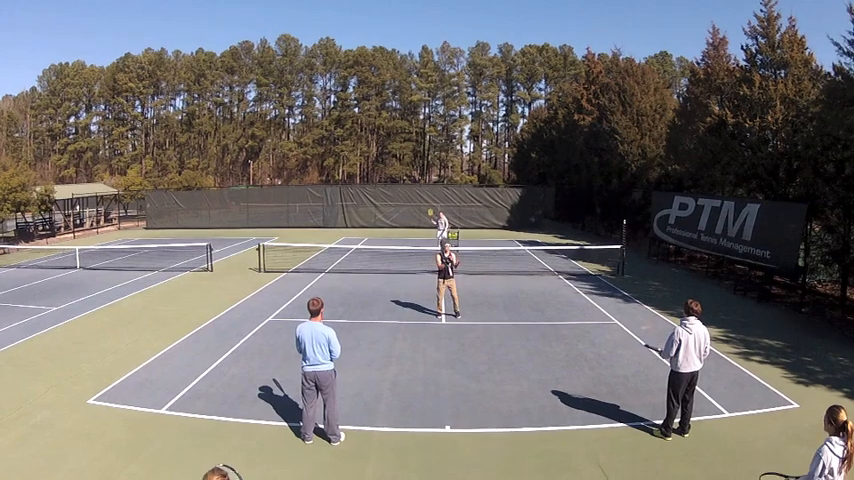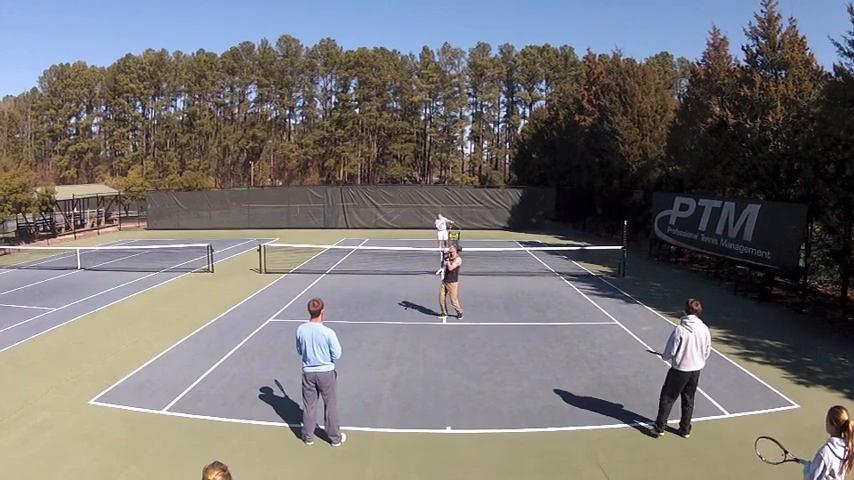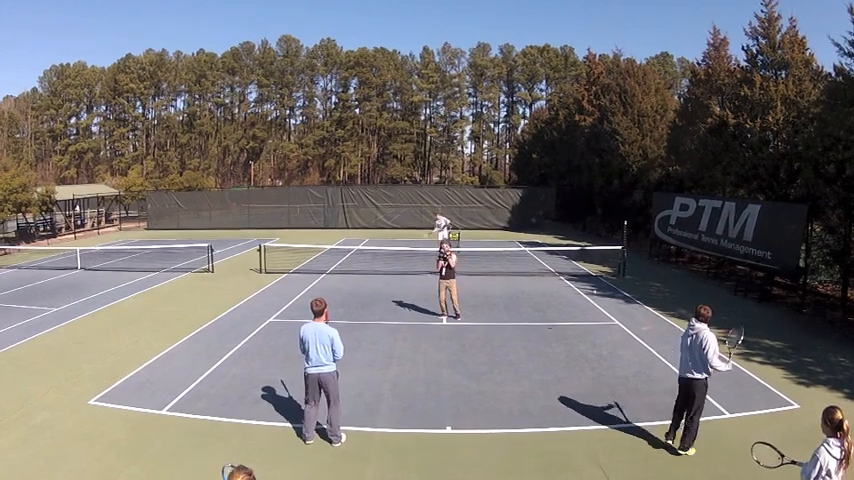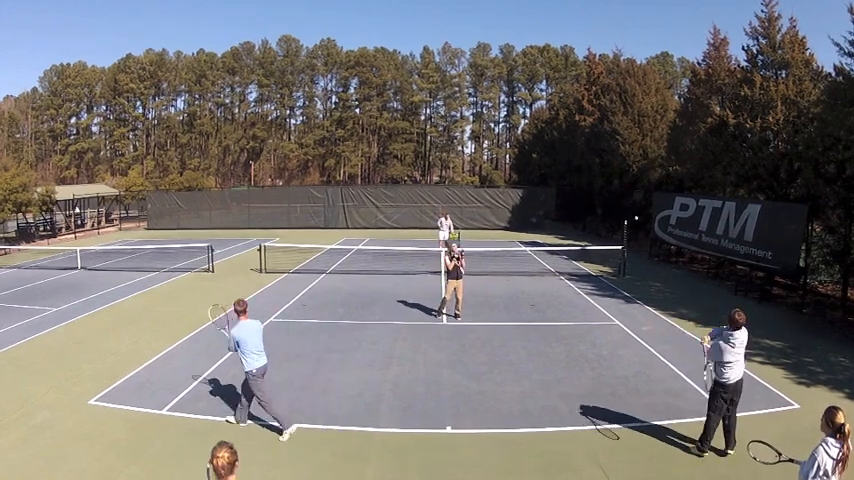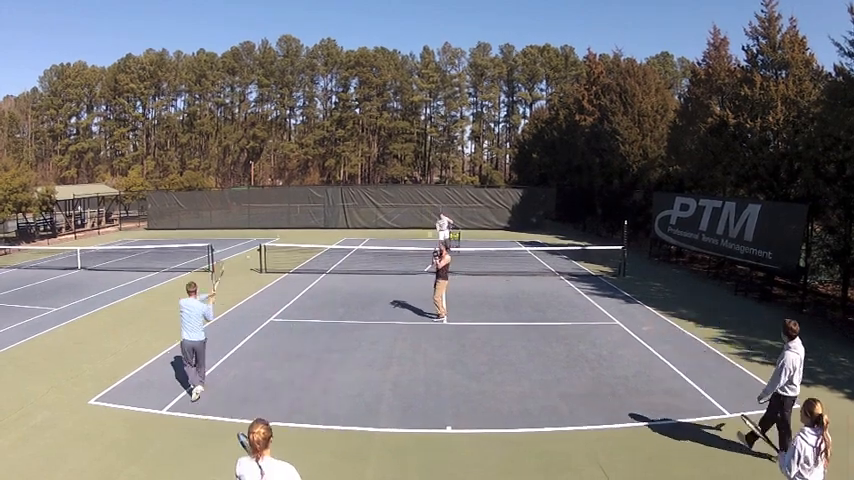
dt=1s
person 1, frame 1
left shoulder: (679, 330)
right shoulder: (703, 330)
left elbow: (669, 353)
right elbow: (706, 352)
left wrist: (661, 353)
left hip: (680, 371)
right hip: (695, 371)
left knee: (674, 402)
right knee: (688, 400)
left ankle: (666, 431)
right ankle: (684, 429)
person 1, frame 2
left shoulder: (680, 329)
right shoulder: (704, 329)
left elbow: (670, 351)
right elbow: (707, 352)
left wrist: (664, 356)
left hip: (679, 370)
right hip: (696, 370)
left knee: (667, 397)
right knee: (688, 401)
left ankle: (660, 427)
right ankle: (685, 429)
person 1, frame 3
left shoulder: (686, 333)
right shoulder: (708, 336)
right elbow: (712, 362)
right wrist: (728, 365)
left hip: (683, 377)
right hip: (698, 380)
left knee: (679, 407)
right knee: (694, 413)
left ankle: (670, 436)
right ankle: (685, 446)
person 1, frame 4
left shoulder: (720, 344)
right shoulder: (743, 333)
left elbow: (711, 357)
right elbow: (723, 329)
left wrist: (710, 344)
right wrist: (709, 335)
left hip: (722, 384)
right hip: (737, 382)
left knee: (713, 415)
right knee: (730, 415)
left ankle: (703, 447)
right ankle: (730, 446)
person 1, frame 5
left shoulder: (788, 356)
right shoulder: (798, 347)
left elbow: (778, 381)
left wrist: (764, 394)
left hip: (784, 394)
right hip: (790, 391)
left knee: (783, 424)
right knee: (768, 418)
left ankle: (786, 453)
right ankle: (750, 439)
person 2, frame 1
left shoulder: (300, 329)
right shoulder: (328, 331)
left elbow: (299, 350)
right elbow: (336, 354)
left hip: (307, 371)
right hip: (326, 371)
left knee: (308, 405)
right knee: (330, 405)
left ankle: (307, 435)
right ankle: (334, 436)
person 2, frame 2
left shoulder: (300, 330)
right shoulder: (328, 332)
left elbow: (299, 351)
right elbow: (337, 355)
left hip: (308, 372)
right hip: (326, 372)
left knee: (309, 405)
right knee: (331, 406)
left ankle: (308, 436)
right ankle: (335, 437)
person 2, frame 3
left shoulder: (304, 329)
right shoulder: (331, 332)
left elbow: (303, 350)
right elbow: (339, 355)
left hip: (310, 372)
right hip: (328, 373)
left knee: (311, 405)
right knee: (333, 405)
left ankle: (308, 435)
right ankle: (335, 437)
person 2, frame 4
left shoulder: (235, 331)
right shoulder: (257, 324)
left elbow: (235, 348)
left hip: (253, 369)
right hip: (263, 364)
left knee: (265, 400)
right knee: (246, 390)
left ankle: (286, 427)
right ankle: (240, 418)
person 2, frame 5
left shoulder: (182, 302)
right shoulder: (203, 306)
right elbow: (209, 318)
left wrist: (207, 296)
right wrist: (210, 304)
left hip: (186, 341)
right hip: (200, 340)
left knee: (188, 366)
right knee: (200, 365)
left ankle: (196, 386)
right ankle: (200, 384)
